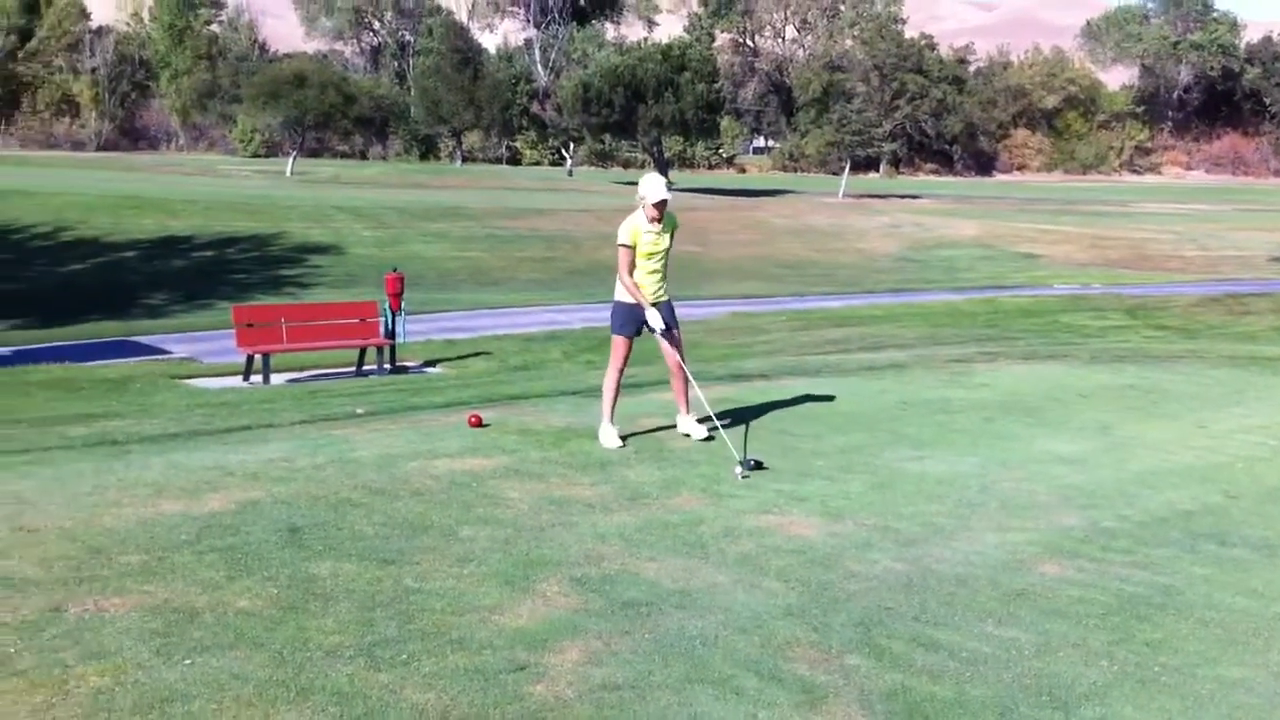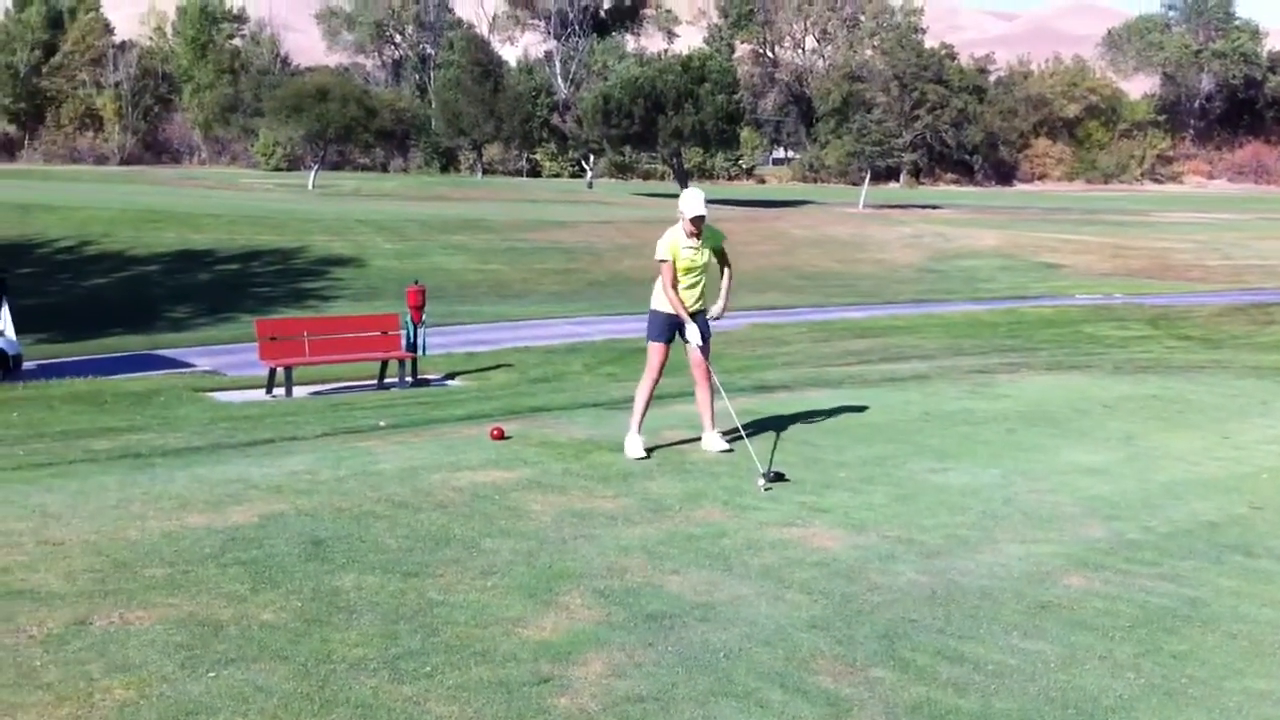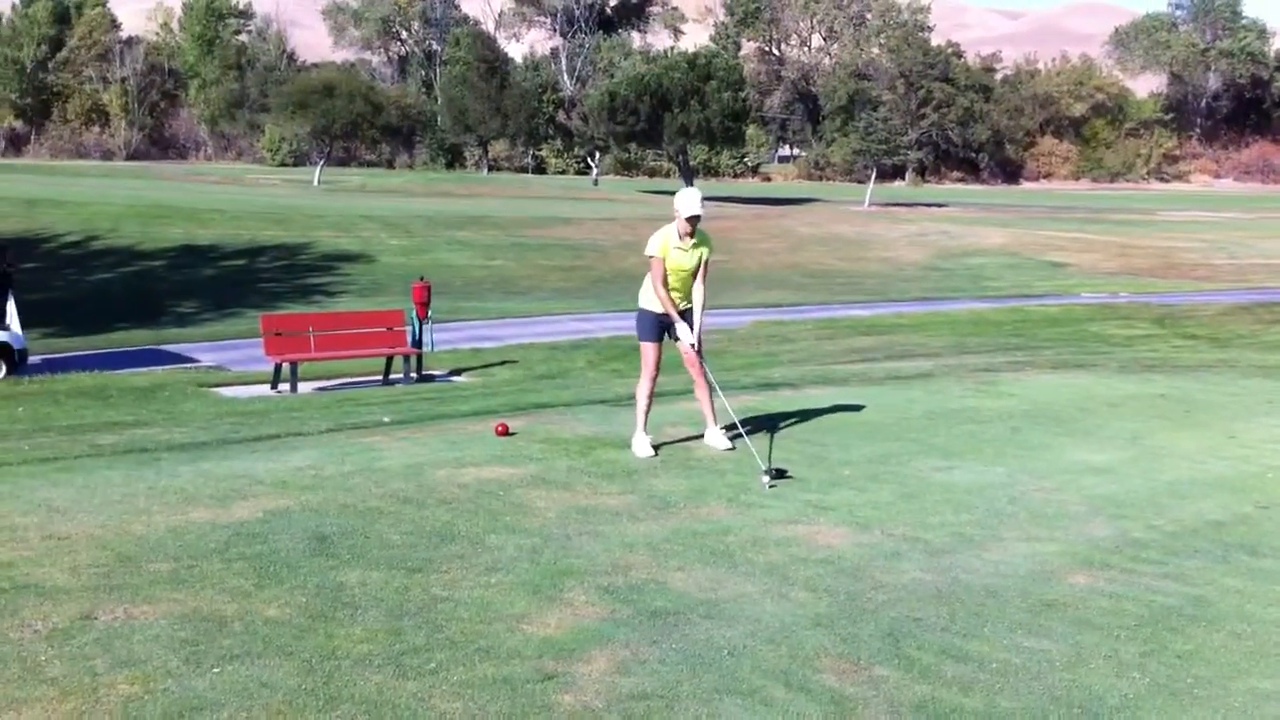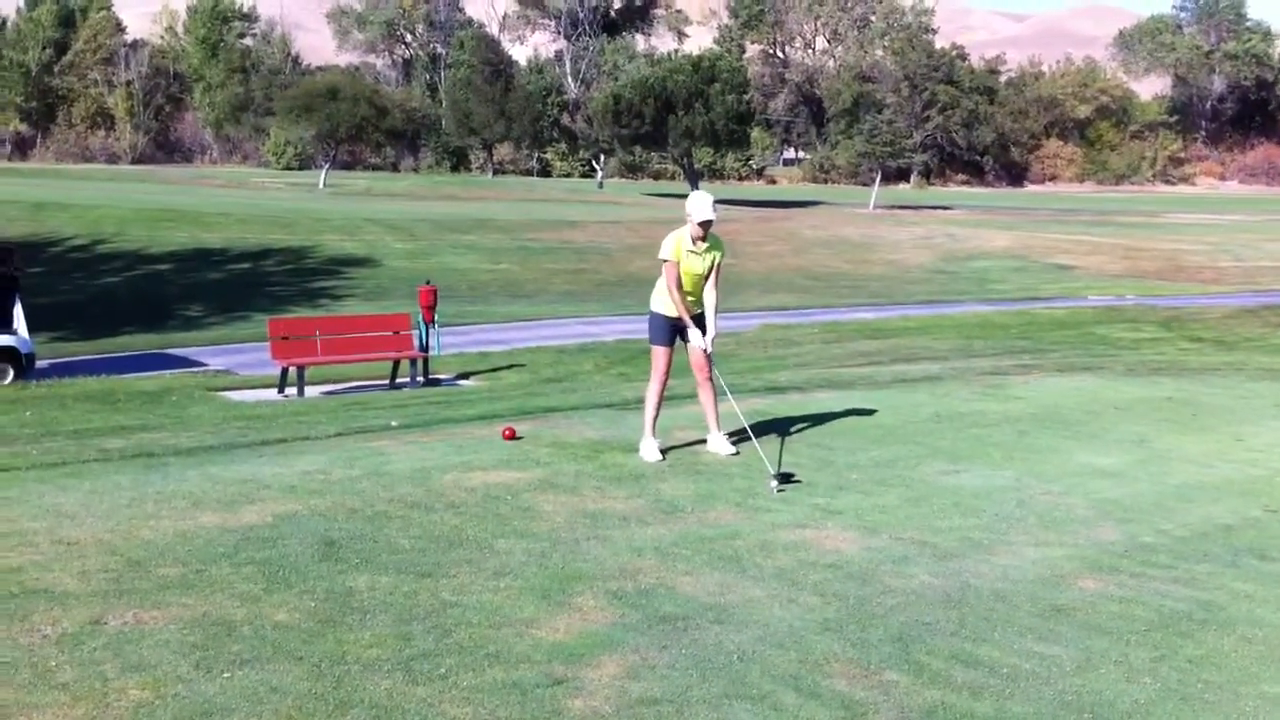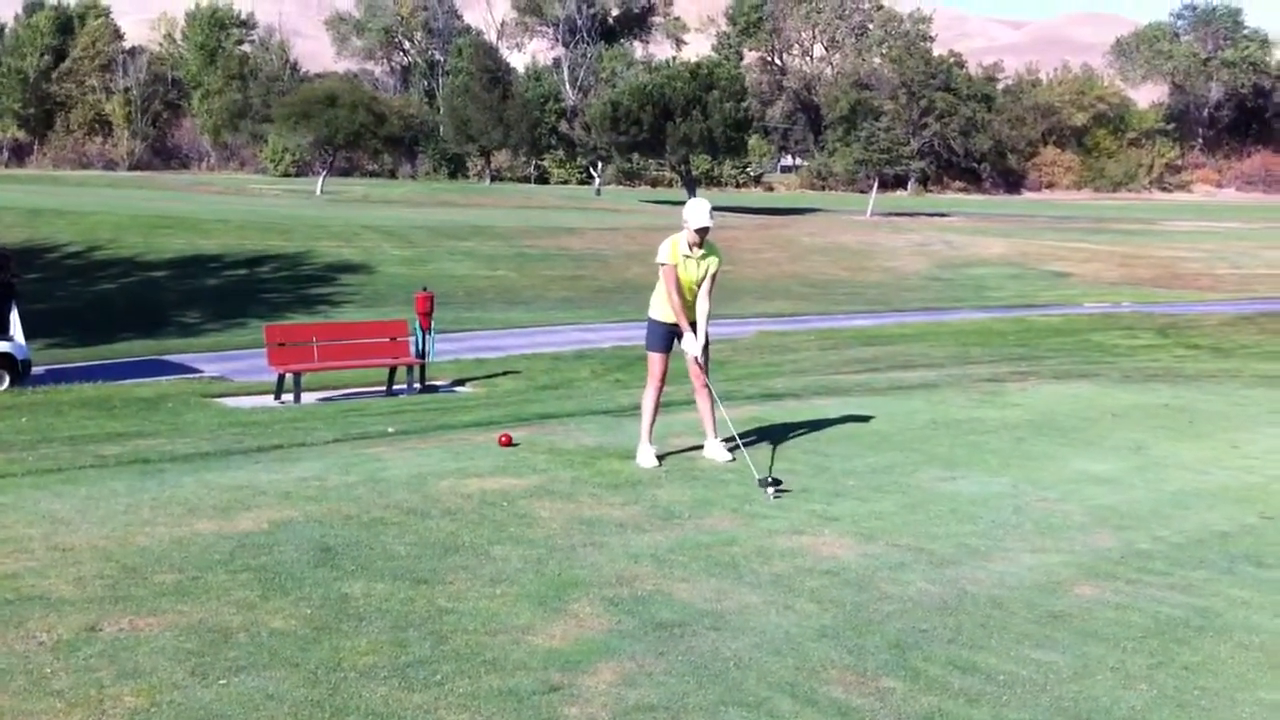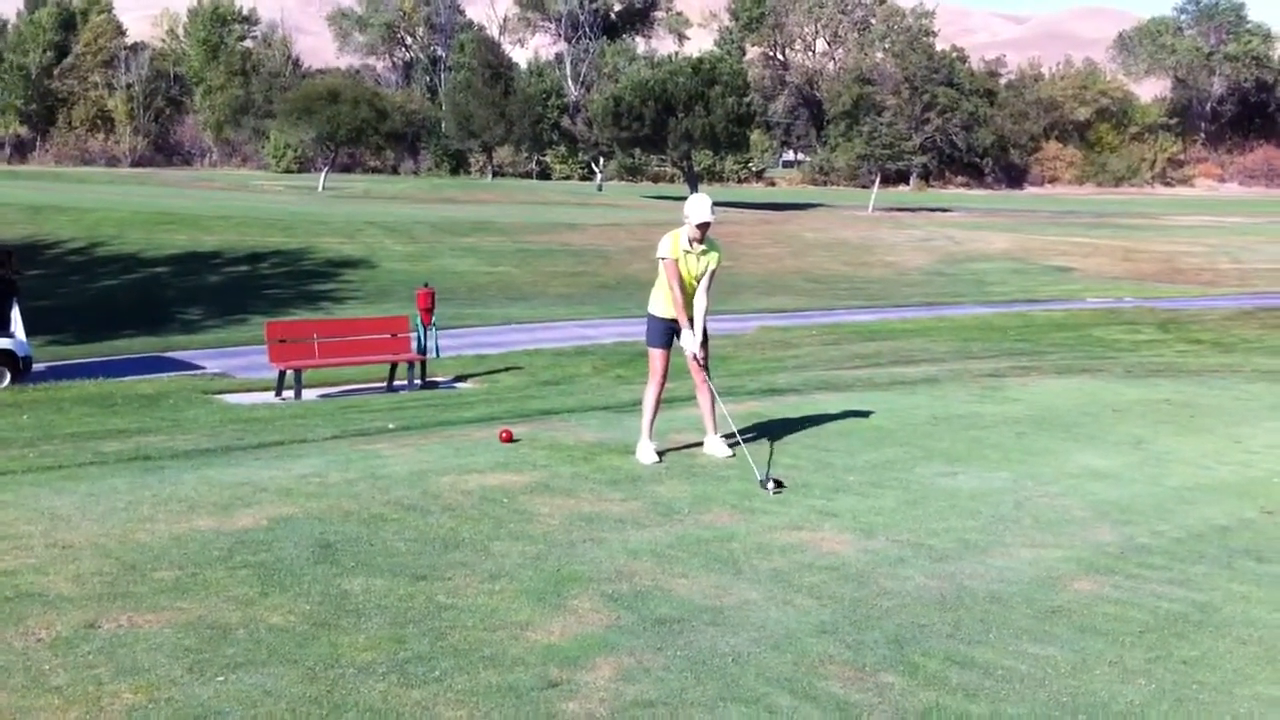
dt=0.4s
person 1, frame 1
left shoulder: (669, 219)
right shoulder: (629, 228)
right elbow: (624, 275)
right wrist: (647, 309)
left hip: (661, 300)
right hip: (629, 302)
left knee: (676, 361)
right knee: (618, 364)
left ankle: (685, 417)
right ankle: (607, 425)
person 1, frame 2
left shoulder: (713, 236)
right shoulder: (668, 241)
left elbow: (725, 266)
right elbow: (668, 288)
left wrist: (723, 299)
right wrist: (688, 323)
left hip: (697, 311)
right hip: (665, 310)
left knee: (702, 371)
right knee: (653, 372)
left ankle: (709, 433)
right ankle: (634, 435)
person 1, frame 3
left shoulder: (704, 242)
right shoulder: (660, 239)
left elbow: (699, 285)
right elbow: (659, 287)
left wrist: (697, 324)
right wrist: (679, 323)
left hip: (683, 309)
right hip: (653, 309)
left knee: (697, 369)
right knee: (650, 371)
left ankle: (712, 429)
right ankle: (640, 435)
person 1, frame 4
left shoulder: (716, 246)
right shoulder: (673, 242)
left elbow: (711, 289)
right elbow: (673, 290)
left wrist: (711, 329)
right wrist: (691, 328)
left hip: (696, 313)
right hip: (665, 313)
left knee: (704, 373)
right knee: (660, 375)
left ankle: (715, 435)
right ankle: (648, 439)
person 1, frame 5
left shoulder: (713, 254)
right shoulder: (669, 247)
left elbow: (704, 298)
right elbow: (673, 295)
left wrist: (700, 337)
right wrist: (686, 334)
left hip: (693, 321)
right hip: (662, 319)
left knee: (702, 380)
right knee: (656, 381)
left ankle: (712, 442)
right ankle: (645, 446)
person 1, frame 6
left shoulder: (713, 250)
right shoulder: (670, 243)
left elbow: (702, 293)
right elbow: (675, 289)
left wrist: (697, 334)
right wrist: (686, 331)
left hip: (692, 317)
right hip: (662, 315)
left knee: (701, 376)
right knee: (657, 378)
left ankle: (712, 438)
right ankle: (645, 442)
